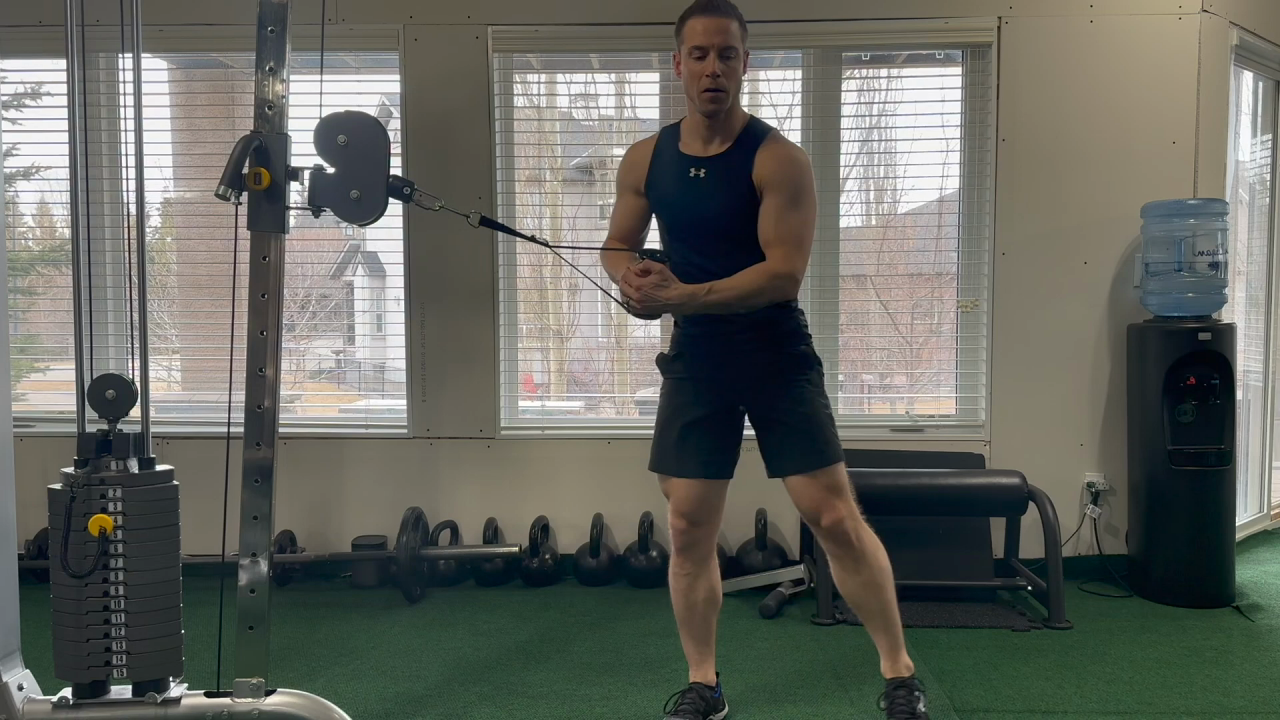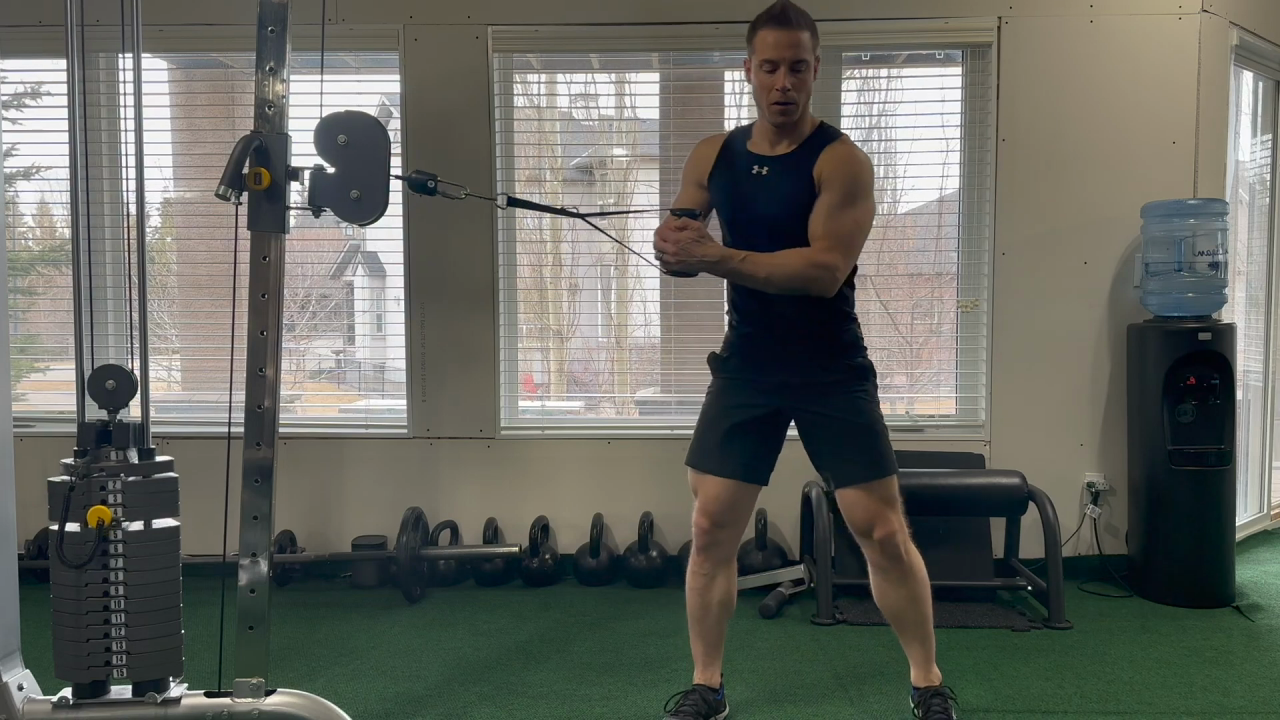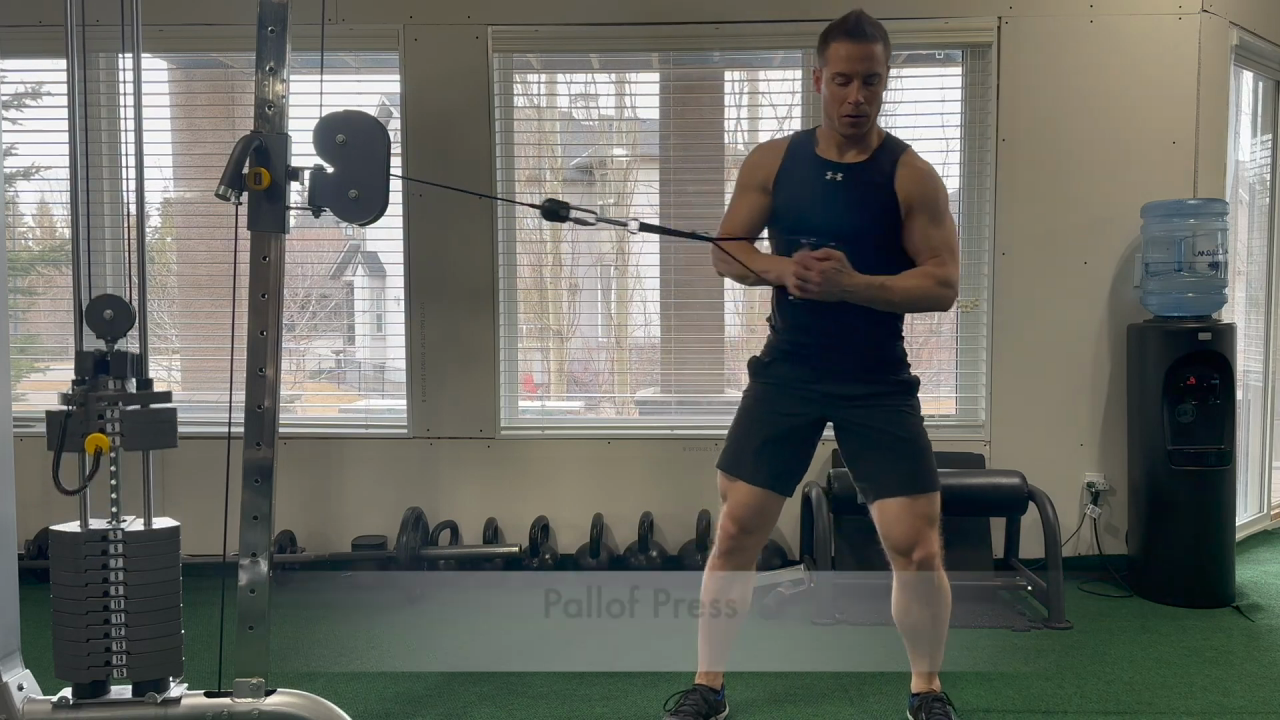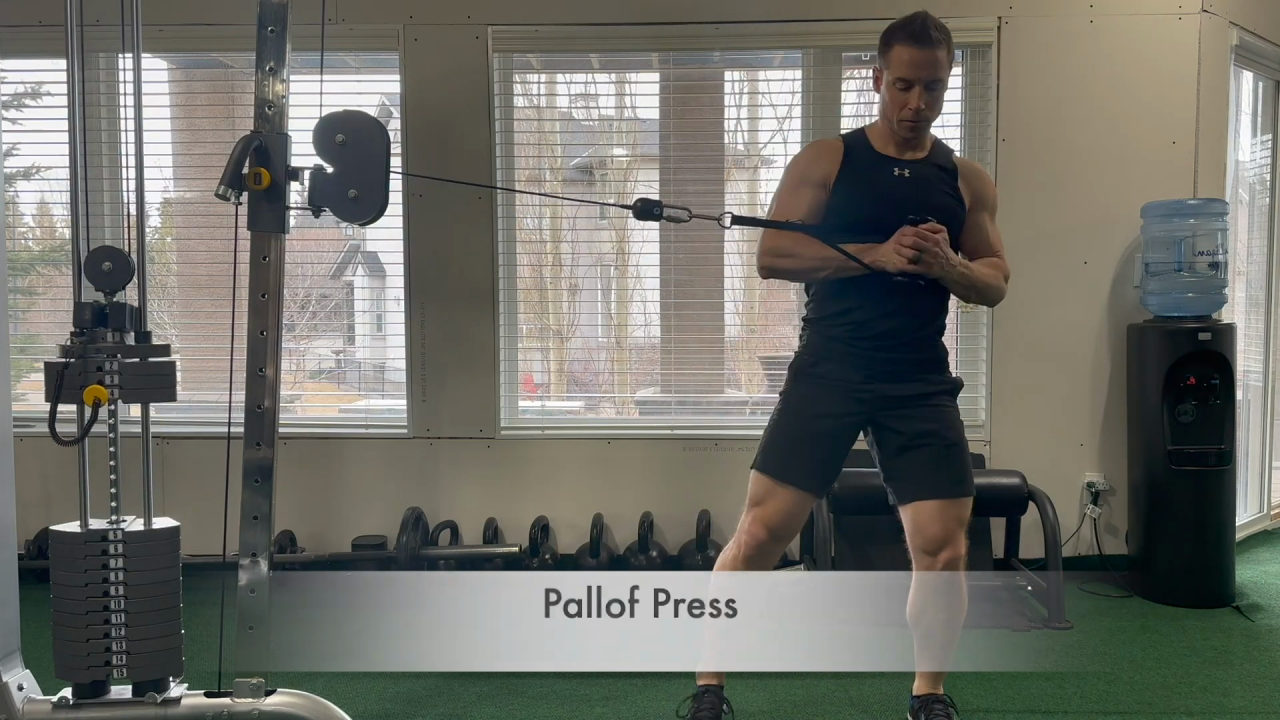
dt=0.3s
person 1, frame 1
left shoulder: (778, 158)
right shoulder: (646, 158)
left elbow: (782, 274)
right elbow: (618, 243)
left wrist: (681, 297)
right wrist: (626, 275)
left hip: (778, 362)
right hip: (694, 365)
left knee: (836, 519)
right knee: (688, 530)
person 1, frame 2
left shoulder: (842, 160)
right shoulder: (713, 154)
left elbow: (825, 270)
right elbow: (672, 230)
left wrist: (717, 257)
right wrist: (673, 245)
left hip: (831, 371)
right hip: (746, 367)
left knee: (884, 534)
right knee: (711, 531)
person 1, frame 3
left shoulder: (913, 176)
right shoulder: (773, 161)
left elbow: (942, 286)
right elbow: (723, 249)
left wrist: (860, 285)
right wrist: (788, 272)
left hip: (879, 382)
right hip: (787, 374)
left knee: (918, 552)
right knee: (736, 533)
person 1, frame 4
left shoulder: (967, 180)
right shoulder: (825, 160)
left elbow: (996, 281)
right elbow: (772, 255)
left wrist: (947, 264)
right wrist: (877, 254)
left hip: (920, 384)
right hip: (827, 371)
left knee: (944, 554)
right knee: (761, 534)
